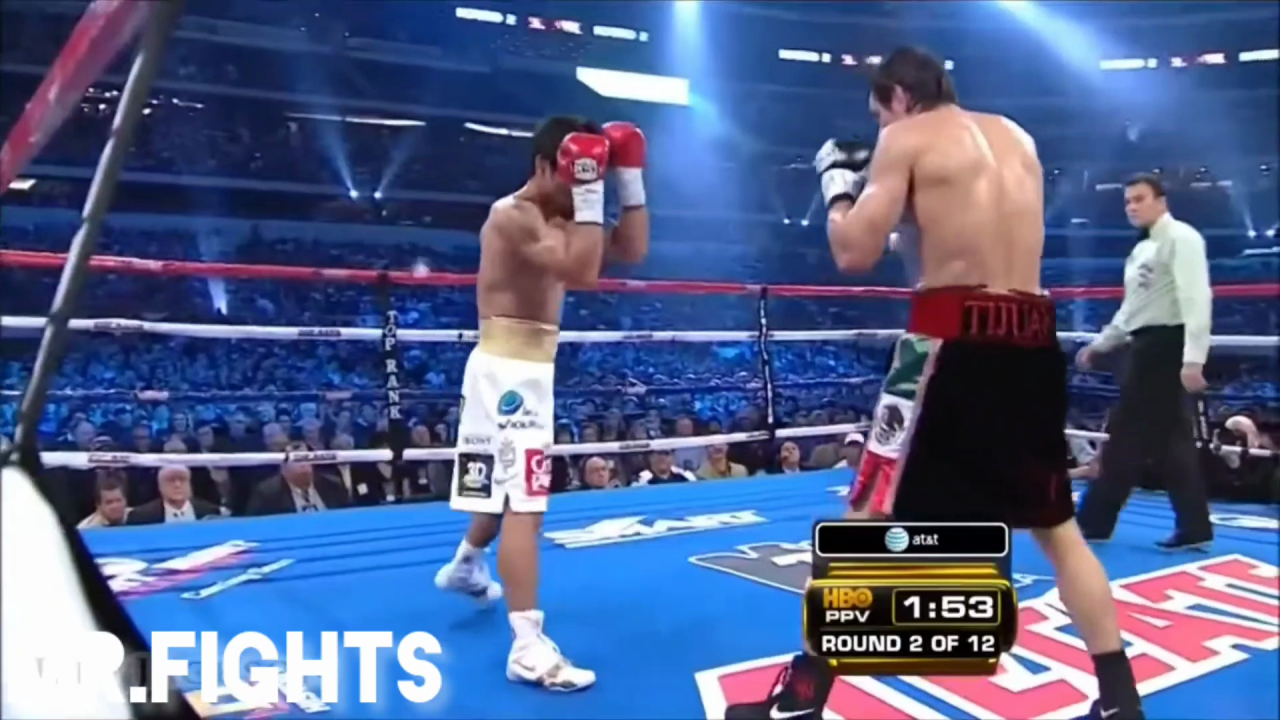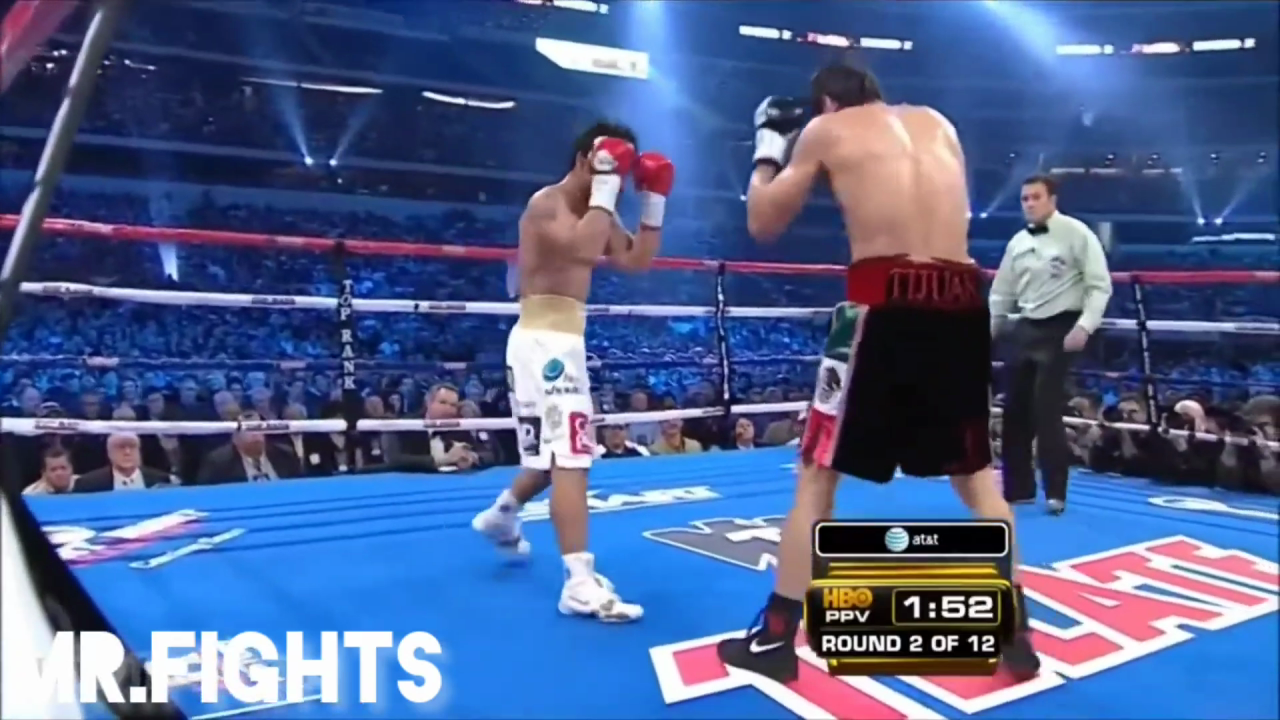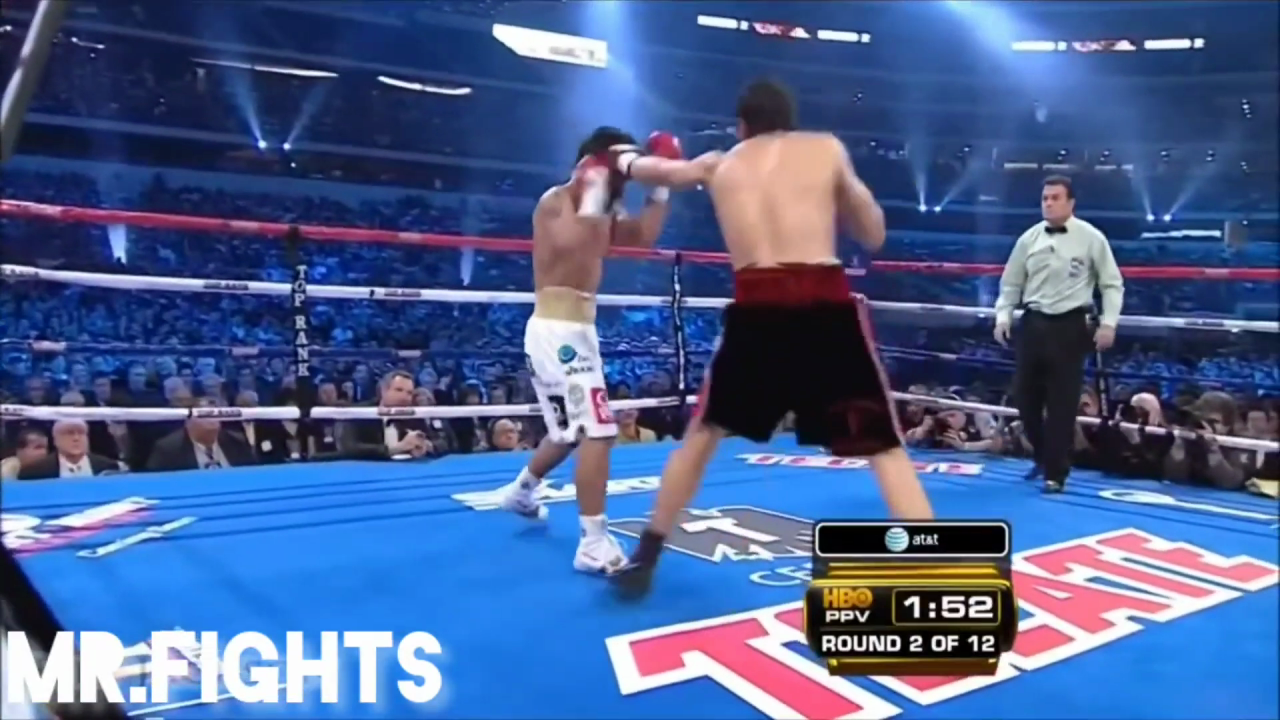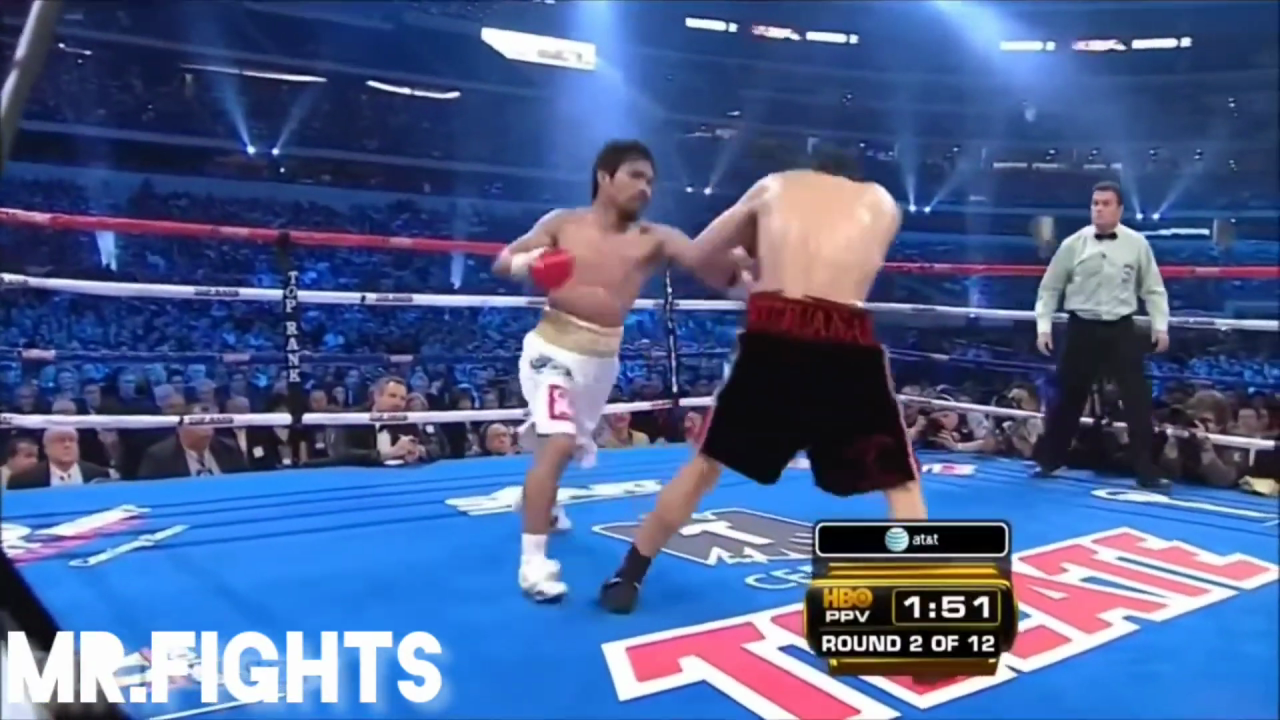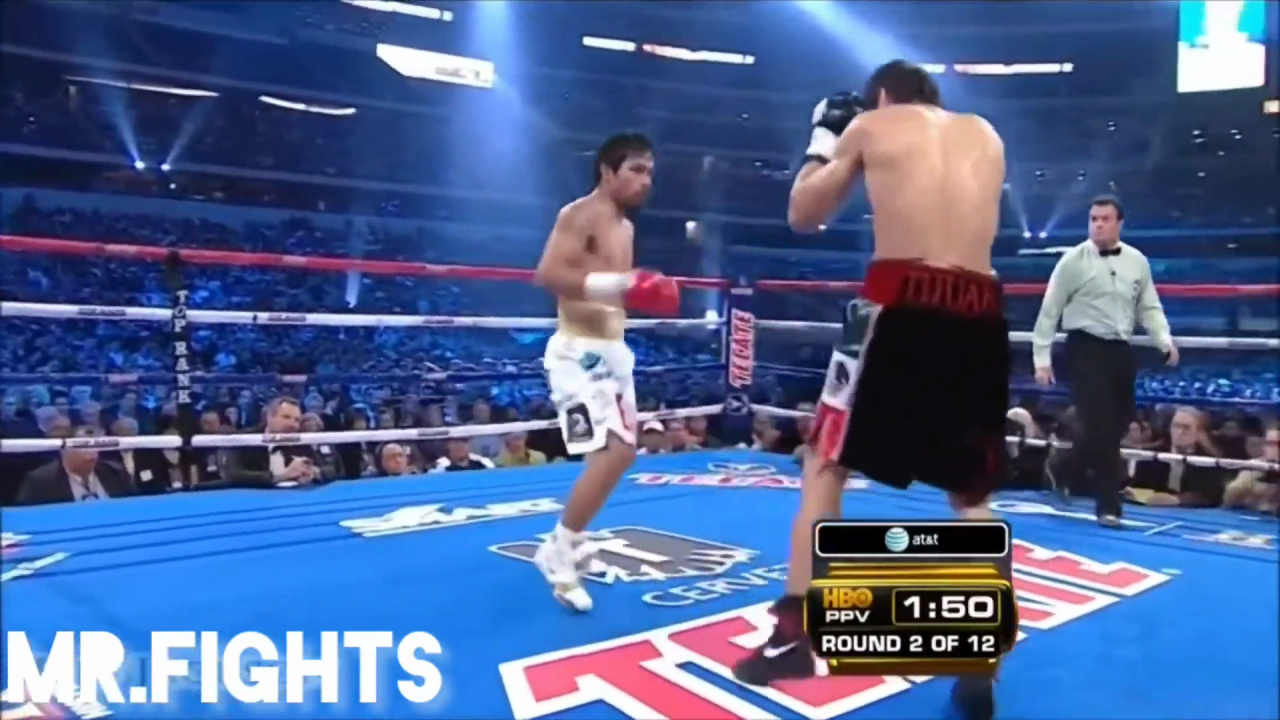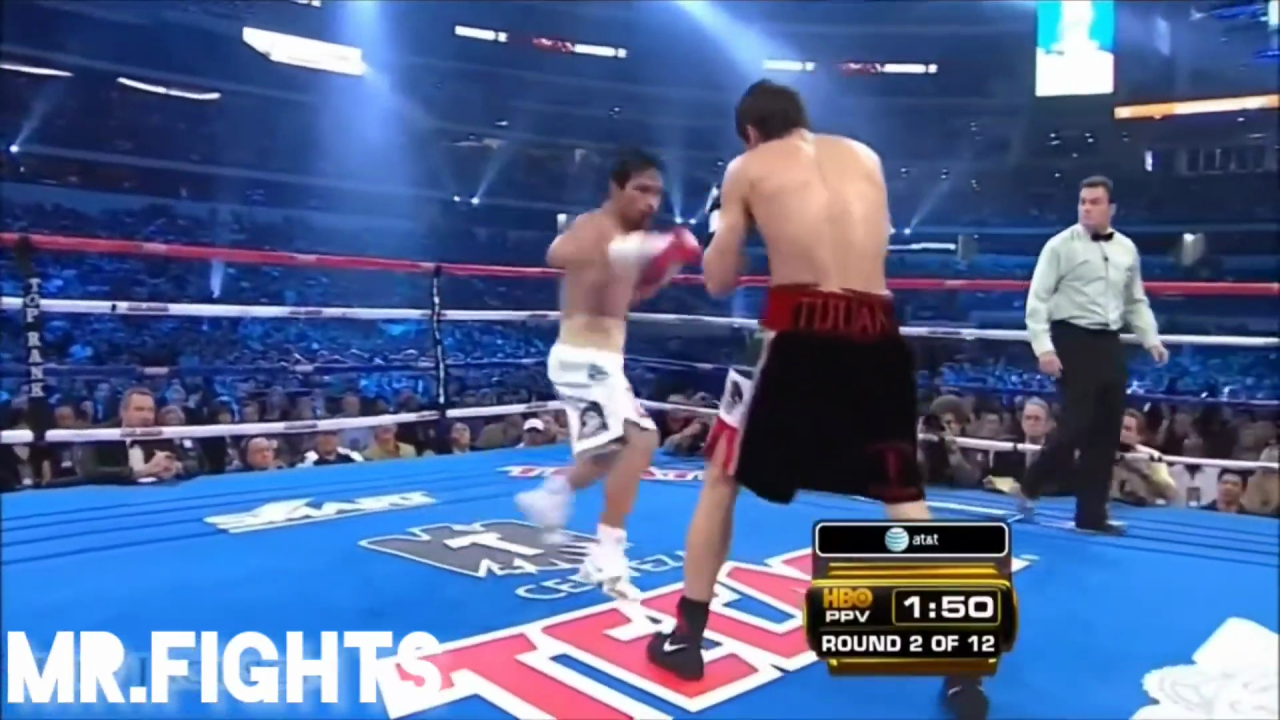
dt=0.7s
person 1, frame 1
left shoulder: (908, 139)
right shoulder: (1017, 137)
left elbow: (855, 253)
left wrist: (839, 178)
left hip: (953, 336)
right hip: (1032, 337)
left knee: (869, 517)
right knee: (1054, 524)
person 1, frame 2
left shoulder: (829, 129)
right shoulder: (937, 124)
left elbow: (763, 222)
left wrist: (771, 144)
left hip: (886, 302)
right hip: (961, 303)
left knee: (819, 469)
right knee: (972, 472)
left ankle: (775, 638)
right ankle: (1012, 630)
person 1, frame 3
left shoulder: (719, 165)
right shoulder: (827, 150)
left elbow: (652, 170)
right elbow: (874, 236)
left wrist: (627, 160)
left hip: (755, 307)
right hip: (827, 303)
left knee: (703, 433)
right knee: (887, 453)
left ankle: (643, 561)
person 1, frame 4
left shoulder: (777, 187)
right shoulder: (885, 205)
left elbow: (702, 249)
left hip: (774, 336)
right hip: (851, 344)
left knee: (705, 464)
right knee: (900, 487)
left ankle: (629, 581)
person 1, frame 5
left shoulder: (871, 126)
right shoulder: (987, 136)
left elbow: (802, 215)
left wrist: (824, 137)
left hip: (900, 306)
right hip: (978, 313)
left knee: (825, 468)
right knee: (973, 499)
left ankle: (793, 634)
right ankle: (977, 665)
person 1, frame 6
left shoulder: (747, 169)
right shoulder: (864, 156)
left elbow: (719, 280)
left wrist: (724, 216)
left hip: (799, 330)
right hip: (876, 332)
left knee: (723, 478)
right knee: (906, 499)
left ankle: (686, 635)
right ankle: (957, 665)
person 2, frame 1
left shoulder: (560, 216)
right shoulder: (514, 215)
left elbow: (632, 250)
right elbow: (582, 272)
left wrist: (630, 177)
right wrist: (590, 190)
left hip: (526, 370)
right hip: (508, 371)
left knee: (510, 490)
right knee: (524, 502)
left ankle: (465, 564)
right ankle: (529, 647)
person 2, frame 2
left shoulder: (593, 210)
right shoulder: (549, 202)
left elbow: (637, 260)
right elbow: (580, 250)
left wrist: (653, 198)
right wrist: (606, 184)
left hip: (561, 342)
right hip: (544, 343)
left knee: (552, 452)
right knee: (569, 458)
left ankle: (503, 513)
right ankle: (581, 584)
person 2, frame 3
left shoulder: (600, 208)
right shoulder: (556, 201)
left elbow: (645, 236)
right elbow: (572, 248)
left wrist: (661, 180)
right wrist: (597, 191)
left hip: (574, 330)
right hip: (558, 331)
left knee: (572, 430)
right knee: (596, 431)
left ankle: (522, 490)
right ankle: (595, 545)
person 2, frame 4
left shoulder: (654, 239)
right shoulder: (560, 223)
left elbow: (710, 266)
right elbow: (504, 260)
right wrist: (523, 264)
left hip: (602, 362)
right hip: (550, 352)
left knee: (570, 450)
right knee: (554, 448)
left ankle: (540, 509)
right ankle: (532, 563)
person 2, frame 5
left shoulder: (625, 228)
right shoulder: (581, 214)
right elbow: (550, 274)
left wrist: (645, 293)
right wrist: (612, 286)
left hip: (609, 349)
right hip: (580, 349)
left knee: (617, 449)
right knee: (616, 450)
left ankle: (567, 541)
right ankle: (561, 551)
person 2, frame 6
left shoulder: (638, 236)
right shoulder: (591, 228)
left elbow: (637, 290)
right elbow: (562, 258)
left wrist: (663, 269)
right wrist: (628, 250)
left hip: (603, 361)
right hip: (581, 361)
left knee: (638, 442)
right knee: (635, 446)
left ankle: (551, 494)
right ankle: (609, 559)
person 3, frame 1
left shoulder: (1181, 239)
right shoulder: (1141, 249)
left elbow: (1196, 301)
left wrist: (1193, 359)
right wrist: (1101, 344)
left hip: (1162, 346)
right hip: (1147, 345)
left knee: (1127, 436)
right knee: (1168, 440)
left ankle: (1095, 521)
right ankle: (1193, 526)
person 3, frame 2
left shoulder: (1076, 234)
right shoulder: (1018, 242)
left elbow: (1100, 285)
right elbow: (1002, 293)
left wrist: (1084, 326)
right wrist: (988, 331)
left hip: (1060, 330)
right hip: (1026, 329)
left knee: (1045, 407)
right knee: (1016, 409)
left ankle: (1056, 490)
right ankle: (1017, 486)
person 3, frame 3
left shoulder: (1091, 238)
right shoulder: (1029, 238)
left elbow: (1112, 284)
right elbow: (1011, 283)
left wrist: (1108, 323)
right wrist: (1003, 316)
left hip: (1069, 327)
right hip: (1033, 323)
left knee: (1062, 403)
right knee: (1025, 397)
left ankle: (1055, 472)
right ankle: (1044, 457)
person 3, frame 4
left shoulder: (1138, 244)
right shoulder: (1074, 244)
left elbow: (1153, 289)
right elbow: (1050, 287)
left wrist: (1160, 326)
right wrist: (1044, 326)
left hip: (1122, 330)
right hip: (1083, 330)
left knee: (1137, 401)
right knee: (1068, 397)
left ankle: (1148, 472)
right ankle: (1047, 459)
person 3, frame 5
left shoulder: (1137, 261)
right shoulder: (1073, 261)
left elbow: (1148, 307)
right elbow: (1049, 312)
left wrist: (1164, 340)
right wrist: (1042, 359)
left hip: (1120, 350)
right hip: (1086, 349)
left knee: (1115, 425)
right knee: (1100, 426)
right ankle: (1109, 504)
person 3, frame 6
left shoulder: (1127, 249)
right shoulder: (1061, 246)
left elbow: (1135, 301)
right elbow: (1038, 300)
left wrist: (1151, 339)
right wrist: (1044, 348)
left hip: (1109, 344)
right hip: (1073, 341)
left knee: (1106, 432)
right knee: (1076, 424)
left ankle: (1091, 513)
right ankle: (1032, 483)
